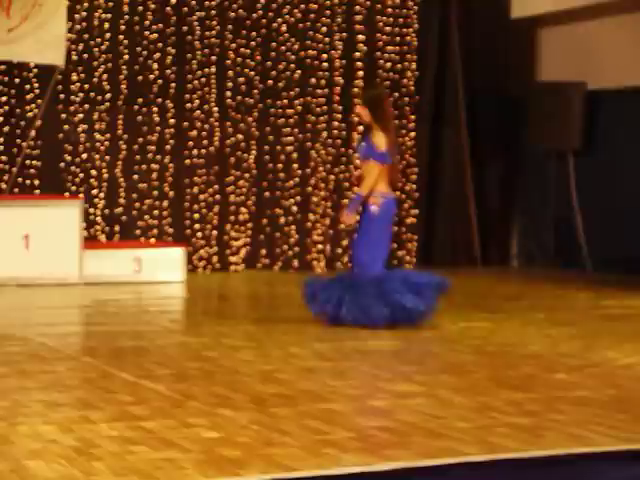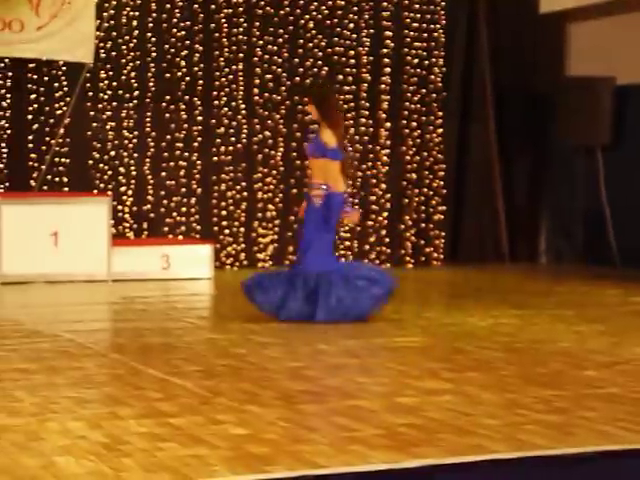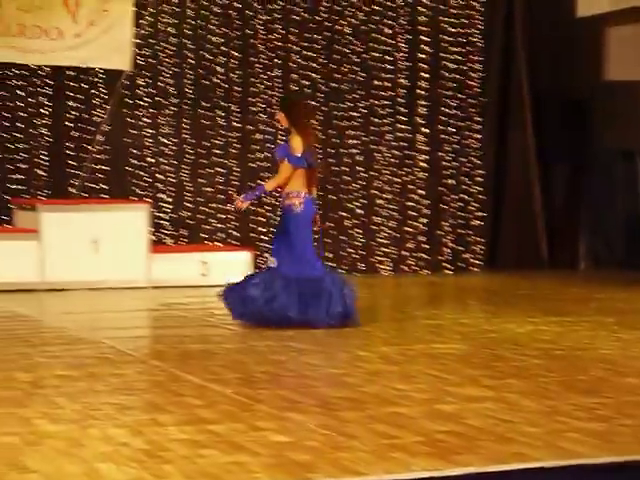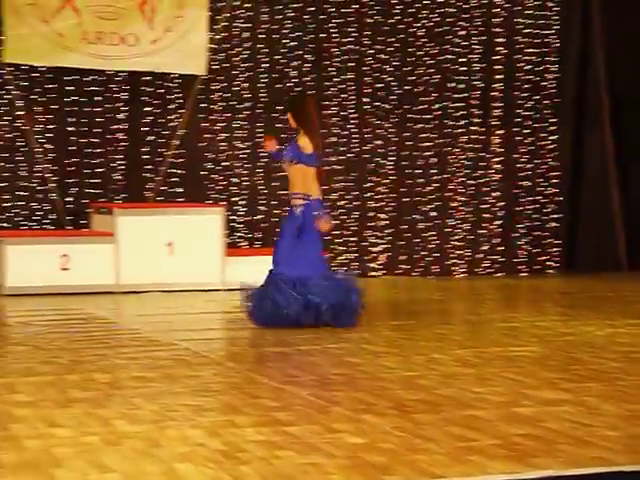
dt=0.4s
person 1, frame 1
left shoulder: (378, 137)
right shoulder: (376, 136)
left elbow: (372, 177)
left wrist: (352, 207)
left hip: (378, 203)
right hip: (377, 203)
left knee: (368, 260)
right knee: (369, 260)
person 1, frame 2
left shoulder: (326, 134)
right shoulder: (326, 132)
left elbow: (336, 173)
left wrist: (346, 206)
right wrist: (308, 200)
left hip: (324, 198)
right hip: (320, 197)
left knee: (315, 255)
right knee: (320, 254)
left ankle: (317, 305)
person 1, frame 3
left shoulder: (296, 140)
right shoulder: (301, 140)
left elbow: (282, 178)
right elbow: (310, 176)
left wrist: (250, 196)
right wrist: (311, 211)
left hip: (297, 205)
right hip: (299, 204)
left knee: (306, 260)
right knee: (280, 257)
left ankle: (330, 310)
right ankle: (275, 307)
person 1, frame 4
left shoulder: (304, 140)
right shoulder: (302, 140)
left elbow: (312, 178)
left wrist: (320, 213)
right wrist: (276, 153)
left hip: (304, 205)
right hip: (305, 205)
left knee: (286, 261)
right knee: (310, 262)
left ankle: (294, 311)
right ankle: (333, 309)
